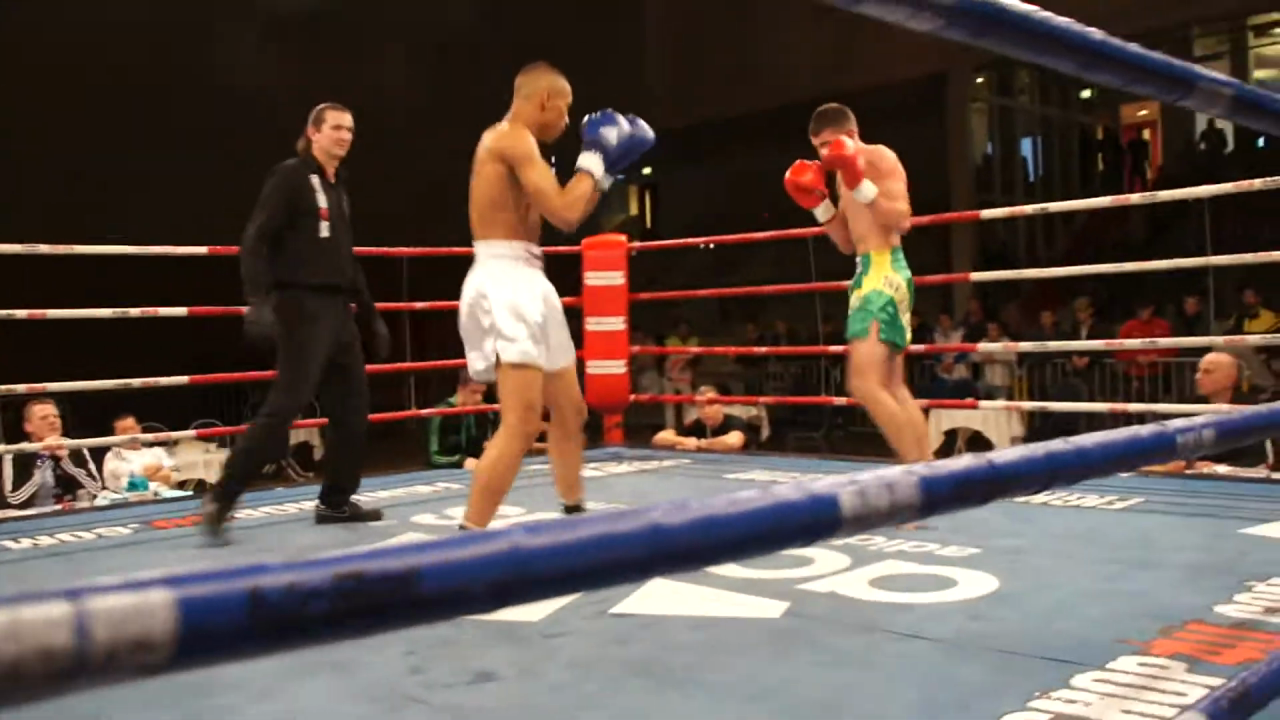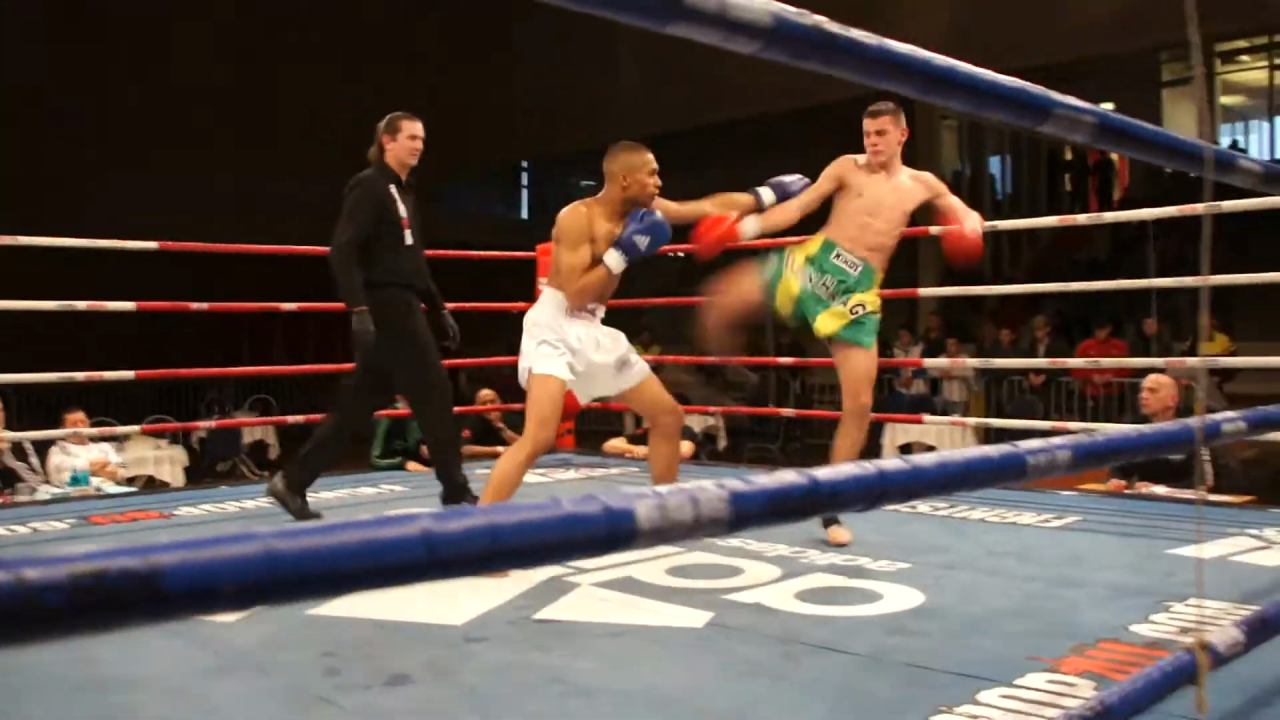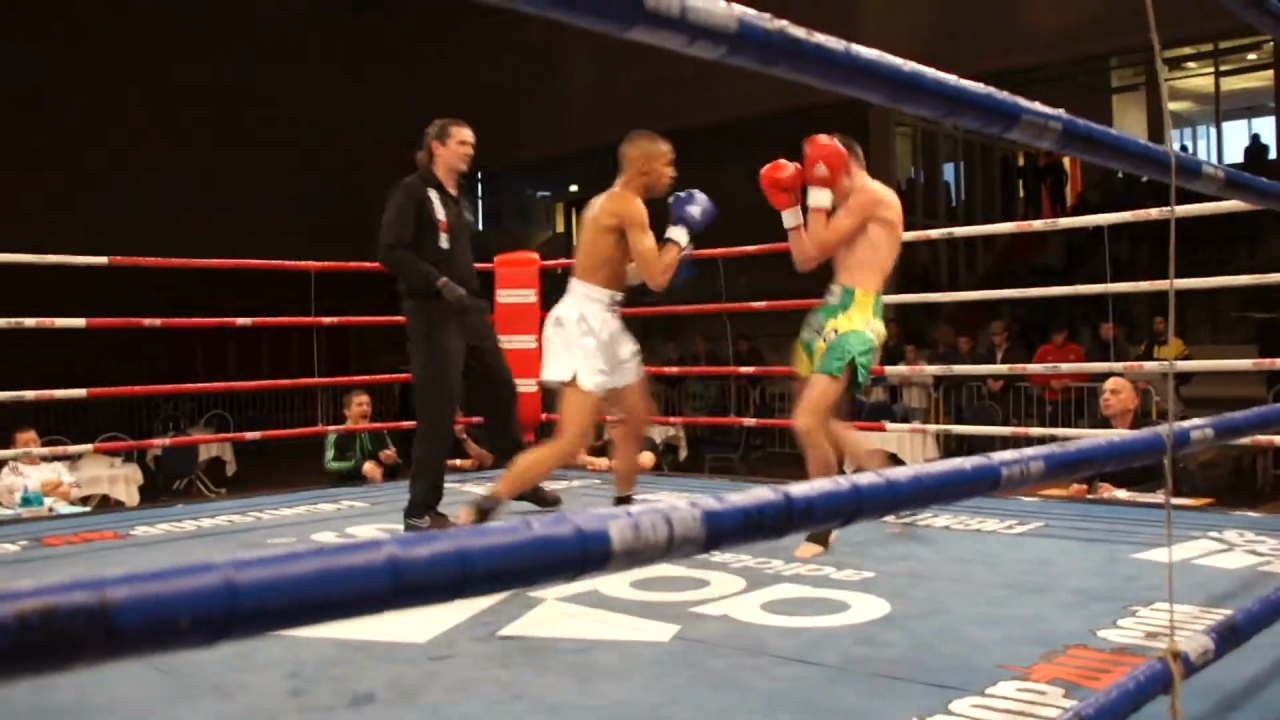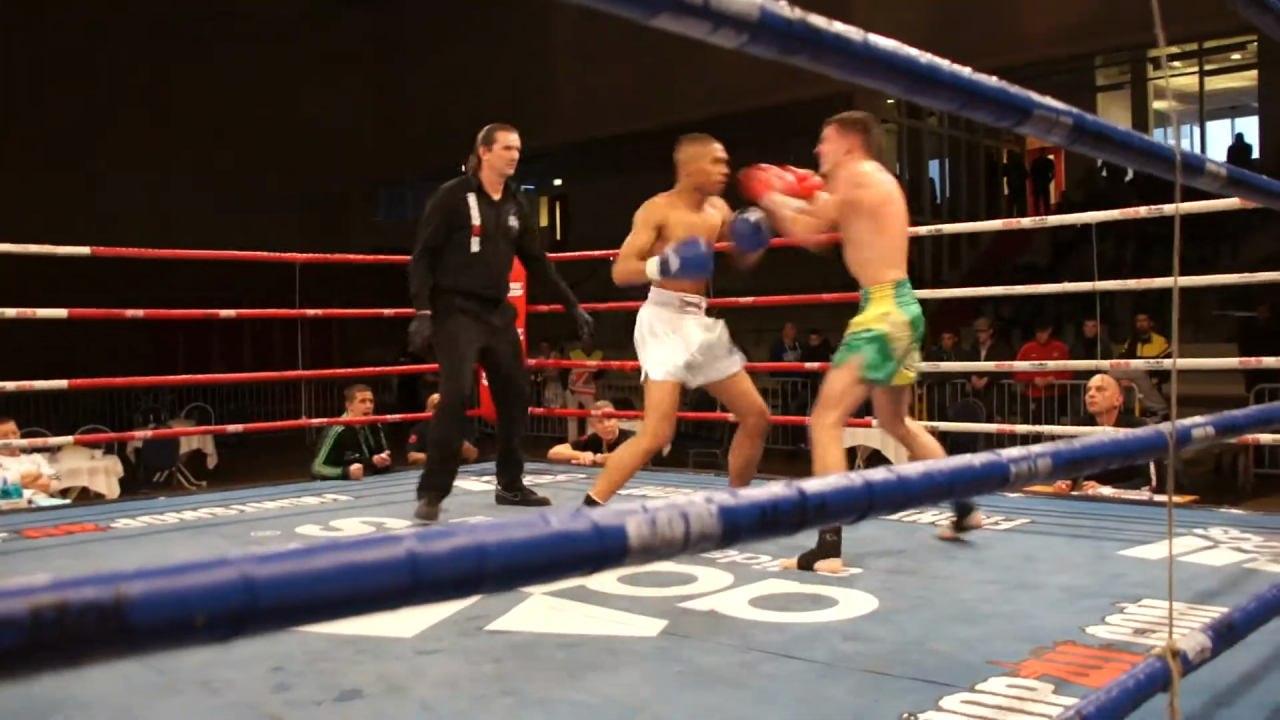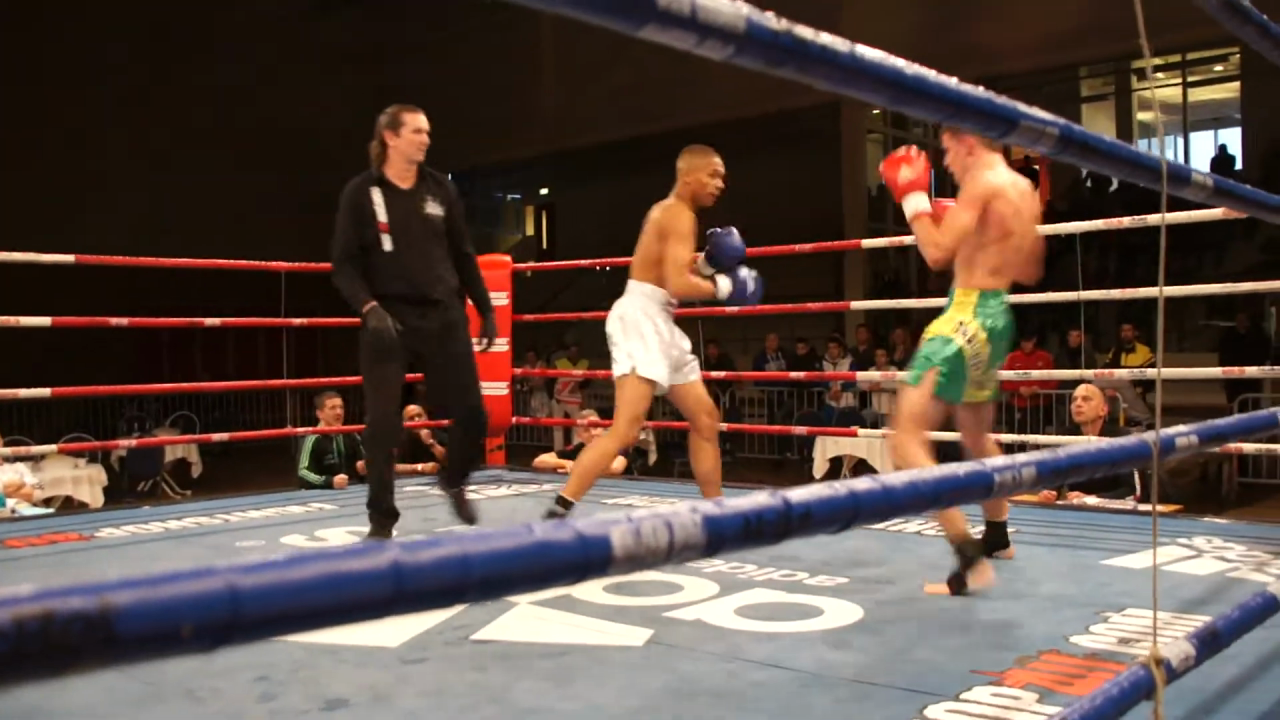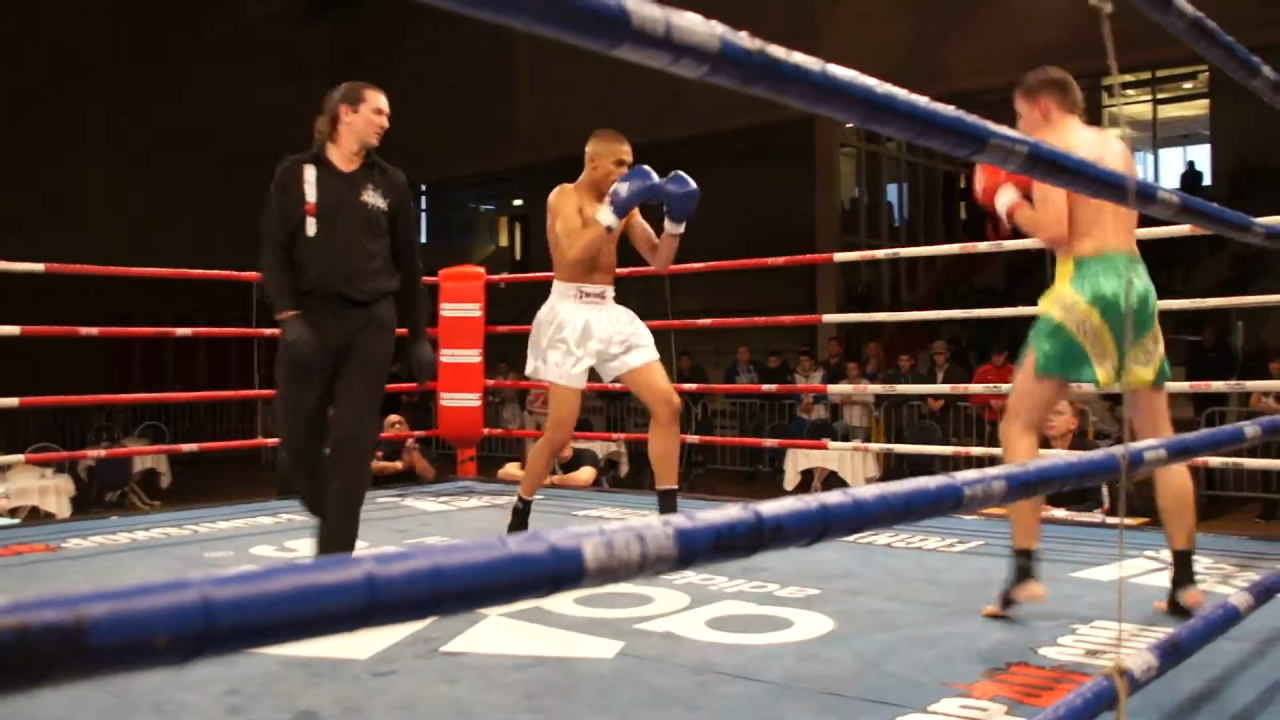
dt=0.5s
person 1, frame 1
left shoulder: (881, 158)
right shoulder: (847, 170)
left elbow: (901, 222)
left wrist: (860, 184)
right wrist: (816, 204)
left hip: (883, 276)
right hip: (872, 270)
left knee: (864, 386)
right knee: (892, 390)
person 1, frame 2
left shoulder: (923, 184)
right shoulder: (848, 167)
left elbow: (966, 217)
right elbow: (798, 207)
left wrist: (968, 229)
right wrist: (741, 228)
left hip: (858, 291)
right hip: (815, 263)
left knee: (859, 406)
right knee: (724, 300)
left ankle: (831, 509)
right ankle: (723, 344)
person 1, frame 3
left shoulder: (871, 193)
right shoulder: (847, 200)
left elbow: (816, 248)
right elbow: (804, 261)
left wrist: (821, 186)
right wrist: (789, 201)
left hip: (855, 315)
right hip: (834, 310)
left knee: (808, 423)
right knee: (821, 425)
left ankle: (820, 525)
person 1, frame 4
left shoulder: (857, 176)
right shoulder: (874, 179)
left elbow: (805, 231)
right elbow: (821, 233)
left wrist: (773, 197)
right wrist: (798, 196)
left hip: (885, 311)
right hip: (897, 309)
left knee: (825, 420)
right knee: (896, 424)
left ankle: (828, 547)
right ankle: (965, 508)
person 1, frame 5
left shoulder: (980, 183)
right shoulder: (1026, 191)
left elbow: (936, 254)
right elbow: (1030, 272)
left wrist: (912, 196)
left hip: (970, 317)
right hip: (999, 316)
left knee: (907, 436)
right knee: (974, 435)
left ankle: (967, 559)
right ankle: (998, 536)
person 1, frame 6
left shoulder: (1047, 148)
right shoulder: (1116, 148)
left elbow: (1056, 233)
left wrist: (1006, 197)
left hip: (1082, 290)
right hip: (1134, 285)
left knee: (1018, 429)
right knee: (1158, 443)
left ankle: (1024, 573)
right ankle: (1184, 580)
person 2, frame 1
left shoulder: (339, 189)
right shoulder: (290, 178)
right elbow: (256, 243)
left wrist: (371, 315)
right wrist: (259, 303)
left hip: (334, 310)
right hip: (298, 304)
left knee: (352, 404)
right knee: (287, 401)
left ankle: (336, 499)
right ankle: (222, 498)
person 2, frame 2
left shoulder: (402, 191)
right shoulder: (369, 186)
right elbow: (344, 252)
left wrist: (439, 309)
right wrist: (360, 310)
left hip: (399, 304)
right hip: (386, 305)
left knee: (359, 402)
right knee: (432, 394)
left ankle: (292, 482)
right ankle: (457, 495)
person 2, frame 3
left shoulder: (462, 197)
right shoulder: (412, 191)
right elbow: (391, 251)
right wrist: (438, 282)
left hip: (469, 311)
right hip: (431, 310)
left knee: (501, 395)
right knee: (440, 406)
left ankle: (523, 483)
right ankle: (421, 510)
person 2, frame 4
left shoulder: (516, 205)
right shoulder: (454, 196)
left elbow: (537, 262)
right elbow: (423, 256)
left wrist: (573, 306)
right wrist: (421, 311)
left hip: (497, 312)
right hip: (456, 310)
left knee: (515, 397)
right knee: (457, 394)
left ankle: (510, 484)
right ankle: (431, 493)
person 2, frame 5
left shoulder: (441, 189)
right shoulder: (361, 193)
left elbow: (463, 256)
right elbow: (344, 264)
left wrist: (485, 309)
right wrist: (369, 308)
left hip: (442, 315)
right hip: (387, 319)
left knee: (471, 413)
right knee: (381, 420)
left ankle: (454, 482)
right ankle: (382, 520)
person 2, frame 6
left shoulder: (390, 183)
right shoulder: (295, 172)
left elbow: (407, 264)
right elbow: (273, 252)
left wrist: (419, 337)
right wrist: (288, 316)
left hip: (370, 321)
right hip: (310, 321)
left knee: (353, 439)
right knee: (298, 439)
left ankle: (335, 556)
right ankle: (330, 514)
person 3, frame 1
left shoulder: (518, 143)
right shoulder: (511, 138)
left elbow: (568, 217)
right elbow: (564, 211)
left wrist: (609, 163)
right wrist: (596, 155)
left hip: (529, 284)
right hip: (503, 282)
left knee: (569, 412)
right knee: (521, 424)
left ankle: (573, 518)
person 3, frame 2
left shoulder: (639, 209)
right shoulder: (577, 217)
left elbow: (709, 208)
right elbow: (573, 295)
left wrist: (768, 193)
right wrist: (621, 253)
left hip: (591, 329)
right hip: (555, 327)
left knee: (668, 417)
right knee: (536, 439)
person 3, frame 3
left shoulder: (610, 202)
right shoulder: (630, 206)
right elbow: (657, 279)
right wrist: (682, 229)
left hip: (598, 319)
right hip: (586, 320)
left knee: (637, 420)
right knee: (572, 442)
left ankle: (625, 508)
right ankle: (482, 511)
person 3, frame 4
left shoulder: (716, 207)
right shoulder: (656, 210)
left elbow: (745, 258)
right elbow: (621, 272)
left wrist: (754, 235)
right wrist: (665, 264)
left hip: (701, 324)
right hip: (663, 323)
left knee: (756, 416)
right knee: (656, 435)
person 3, frame 5
left shoulder: (672, 215)
right shoulder: (678, 215)
right elbow: (678, 286)
left wrist: (712, 263)
right wrist: (728, 286)
left hip: (660, 323)
right hip: (640, 315)
left knee: (705, 420)
right knee: (627, 426)
right ankle: (558, 509)
person 3, frame 6
left shoulder: (623, 202)
right shoulder: (564, 196)
left elbow: (660, 261)
right elbow: (574, 255)
left wrist: (676, 218)
right wrist: (614, 209)
left hip: (611, 315)
right hip: (569, 315)
left knee: (667, 404)
right knee: (560, 431)
left ankle: (669, 512)
right ankle: (520, 516)
